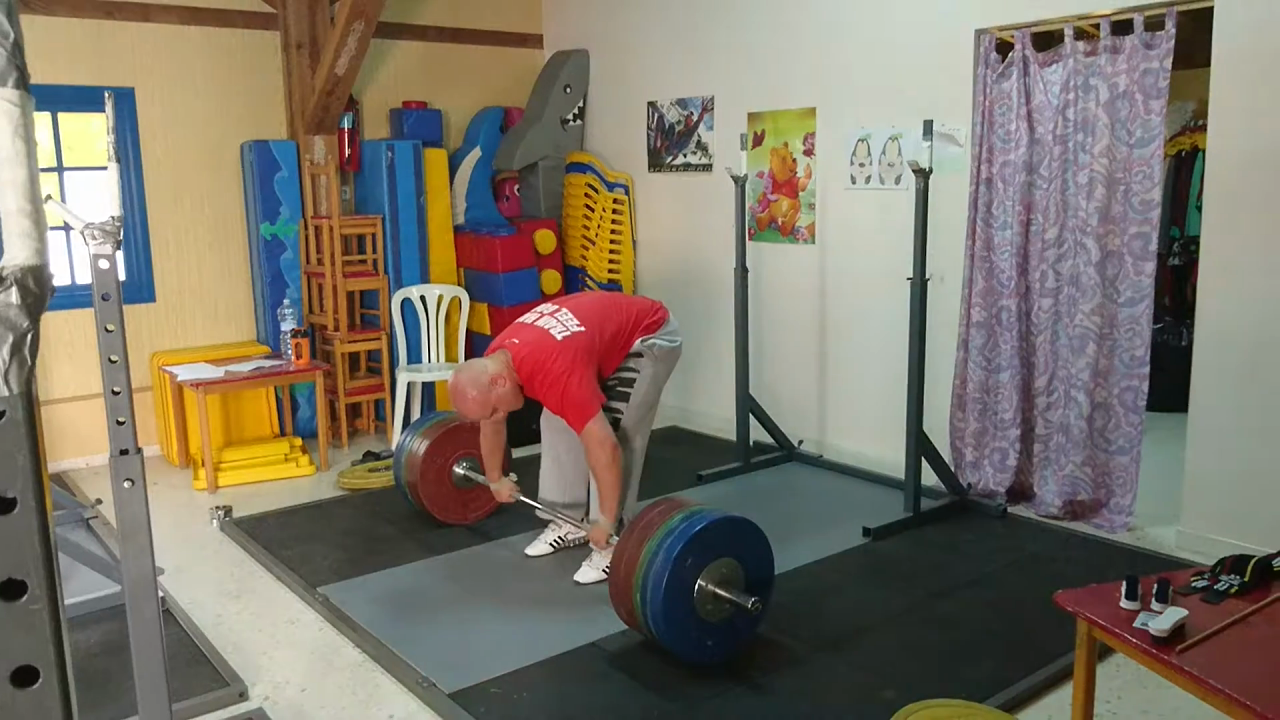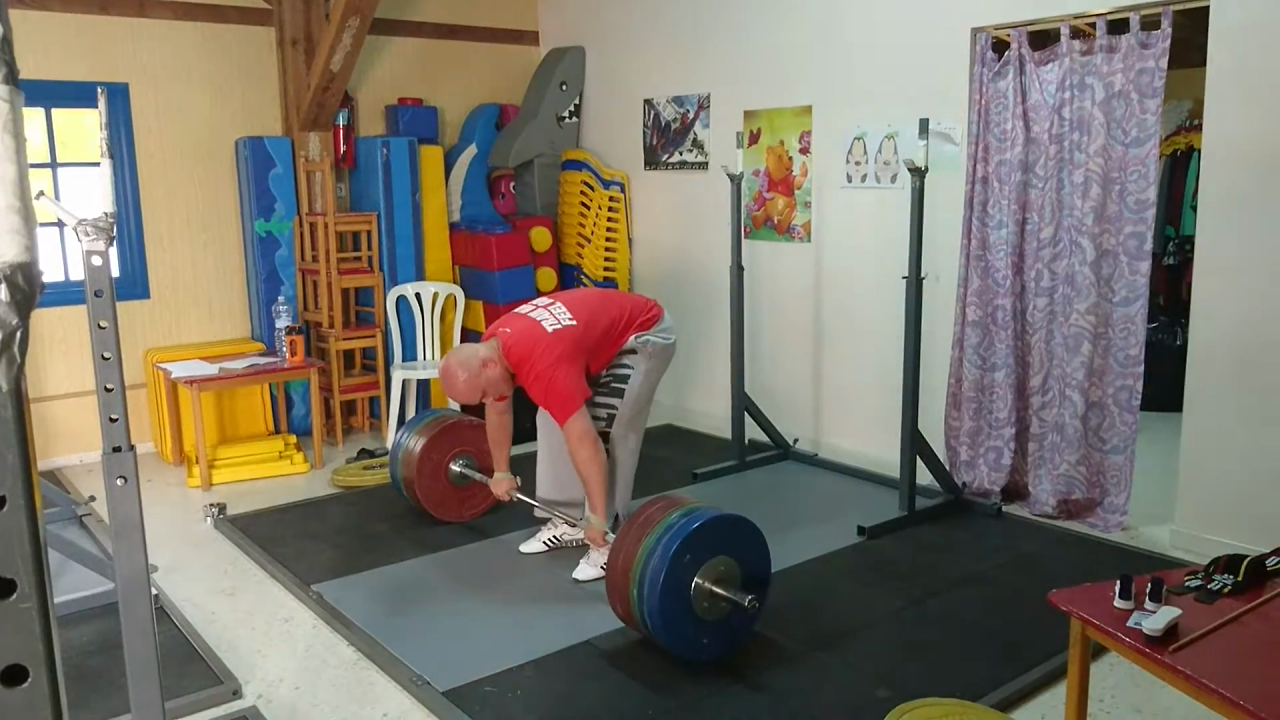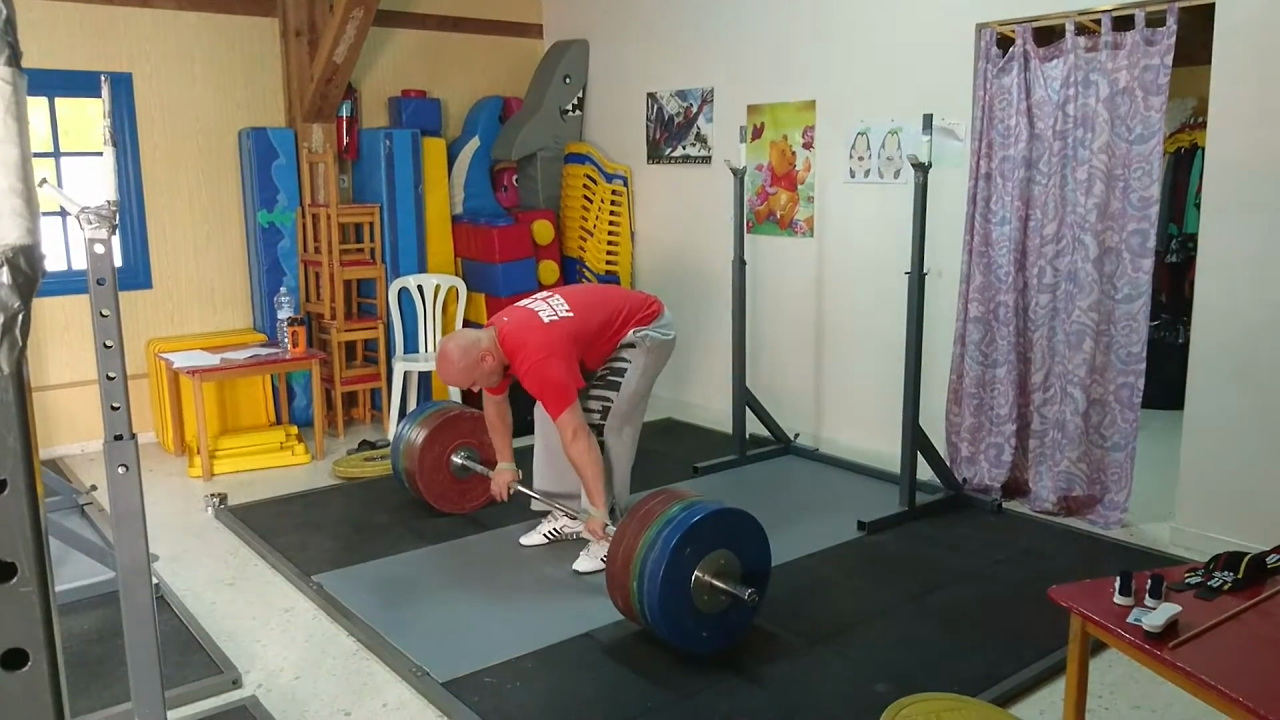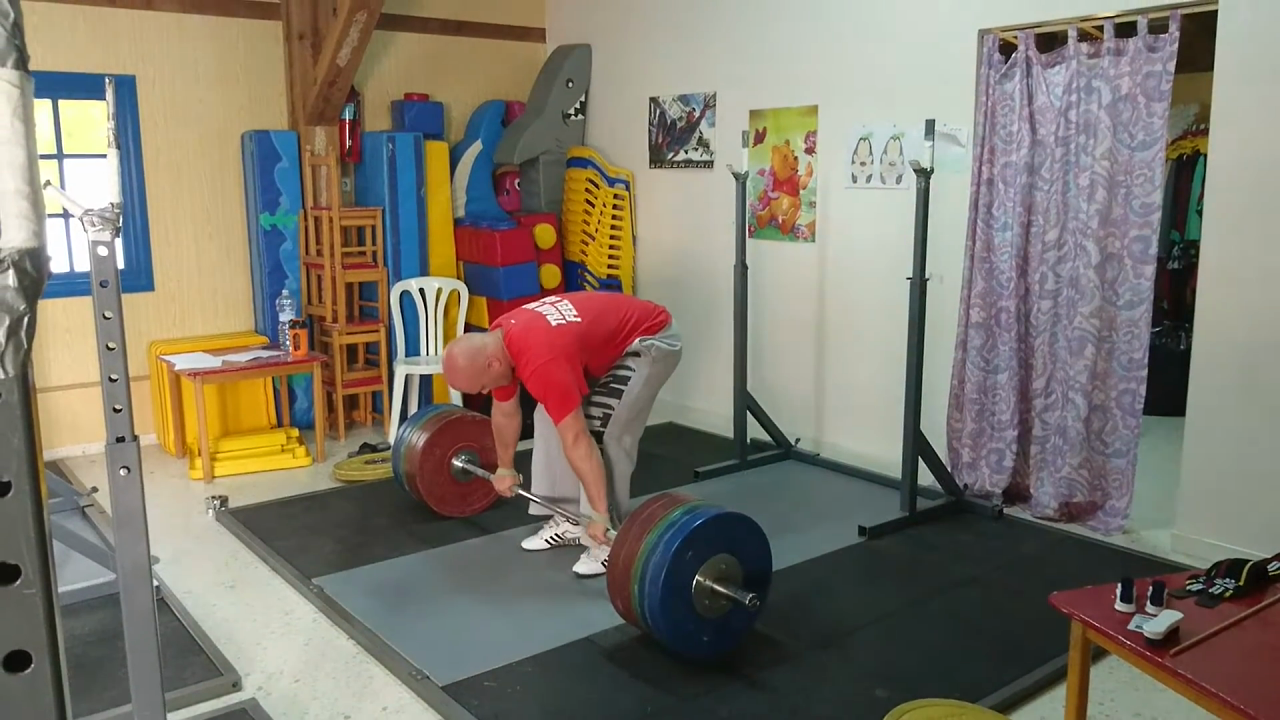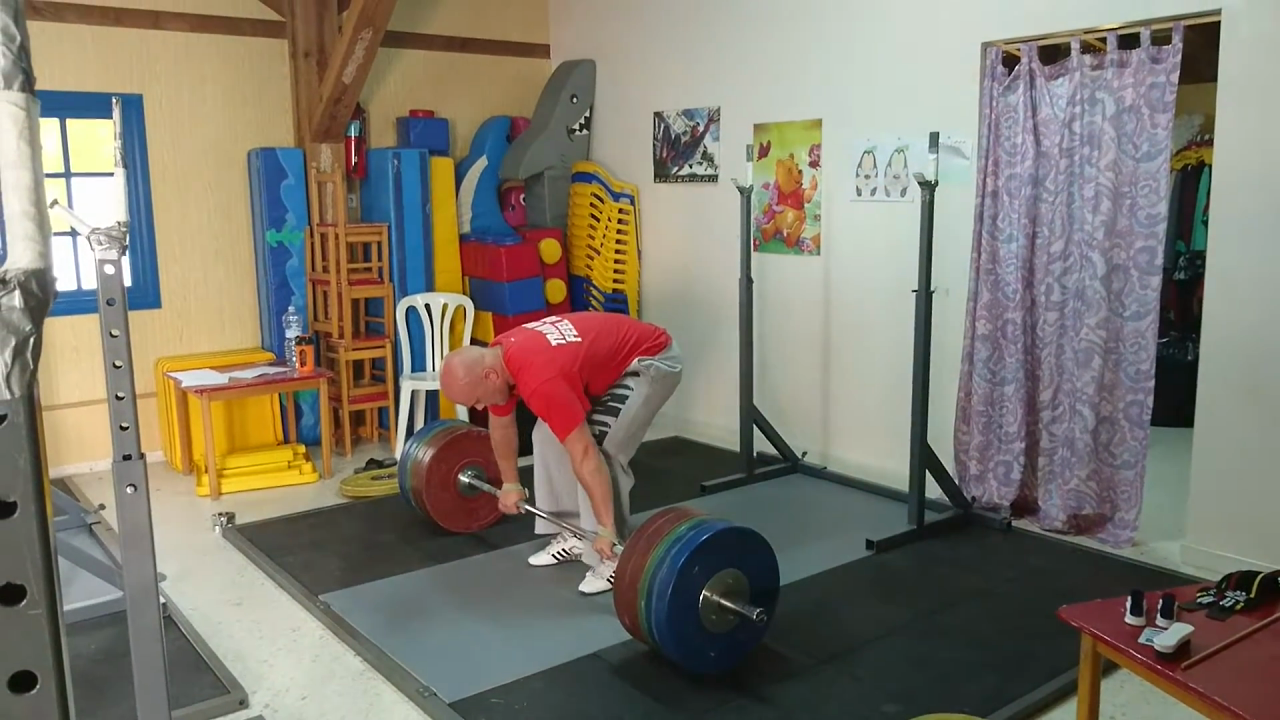
dt=1s
person 1, frame 1
left shoulder: (555, 374)
right shoulder: (496, 360)
left elbow: (605, 446)
right elbow: (491, 425)
left wrist: (605, 521)
right wrist: (496, 480)
left hip: (650, 336)
right hip: (608, 329)
left knee: (613, 431)
right knee: (558, 422)
left ankle: (614, 544)
right ankle: (569, 521)
person 1, frame 2
left shoulder: (543, 366)
right shoulder: (491, 346)
left elbow: (585, 441)
right elbow: (498, 411)
left wrist: (598, 519)
right wrist: (501, 472)
left hip: (644, 334)
right hip: (604, 329)
left knee: (605, 430)
right knee: (553, 420)
left ankle: (609, 540)
right ankle: (568, 522)
person 1, frame 3
left shoulder: (538, 358)
right shoulder: (491, 339)
left elbow: (576, 435)
right elbow: (495, 403)
left wrist: (598, 510)
right wrist: (505, 464)
left hip: (645, 330)
right hip: (605, 326)
left knee: (601, 425)
right knee: (551, 413)
left ankle: (609, 532)
right ankle: (568, 514)
person 1, frame 4
left shoulder: (542, 362)
right shoulder: (495, 342)
left elbow: (577, 440)
right elbow: (505, 412)
left wrist: (600, 515)
right wrist: (505, 469)
left hip: (651, 340)
right hip: (609, 335)
left knee: (601, 431)
right knee: (551, 418)
left ankle: (608, 539)
right ankle: (568, 520)
person 1, frame 5
left shoulder: (541, 380)
right shoulder: (496, 358)
left elbow: (585, 454)
right elbow: (501, 426)
left wrist: (607, 529)
right wrist: (510, 483)
left hip: (652, 361)
right hip: (610, 356)
left knee: (599, 446)
right knee: (548, 436)
left ankle: (612, 557)
right ankle: (575, 536)
